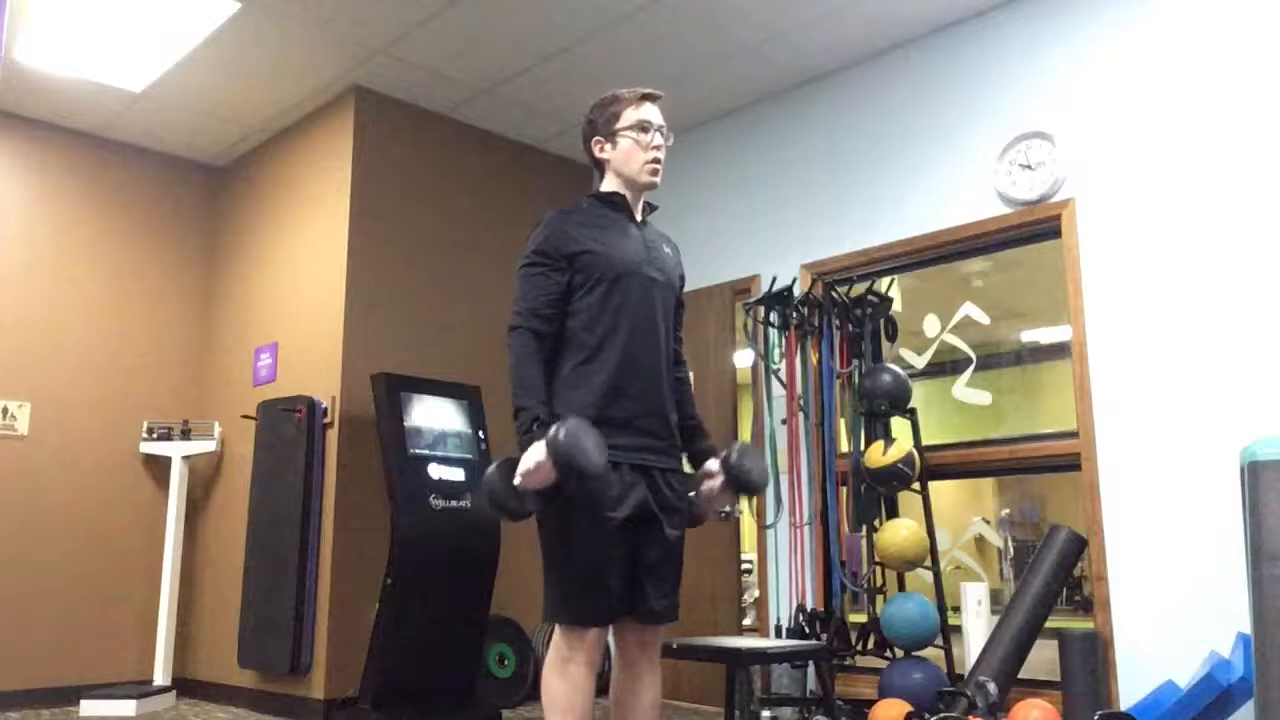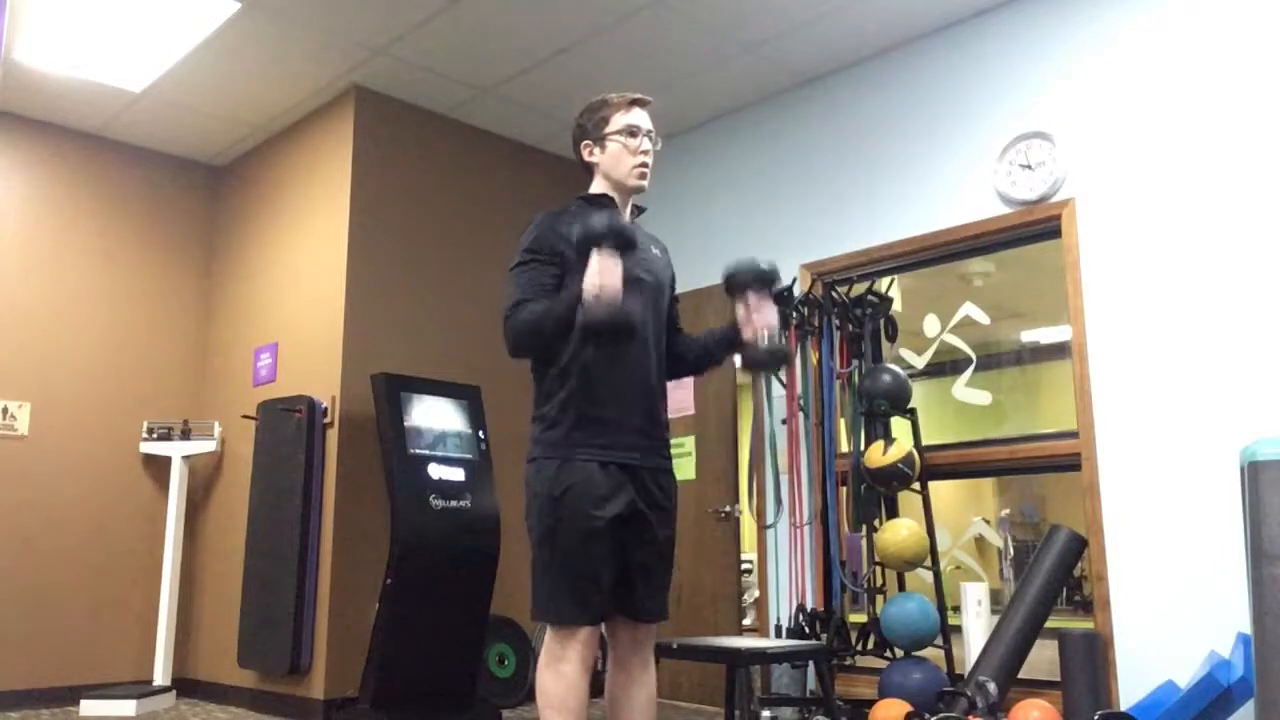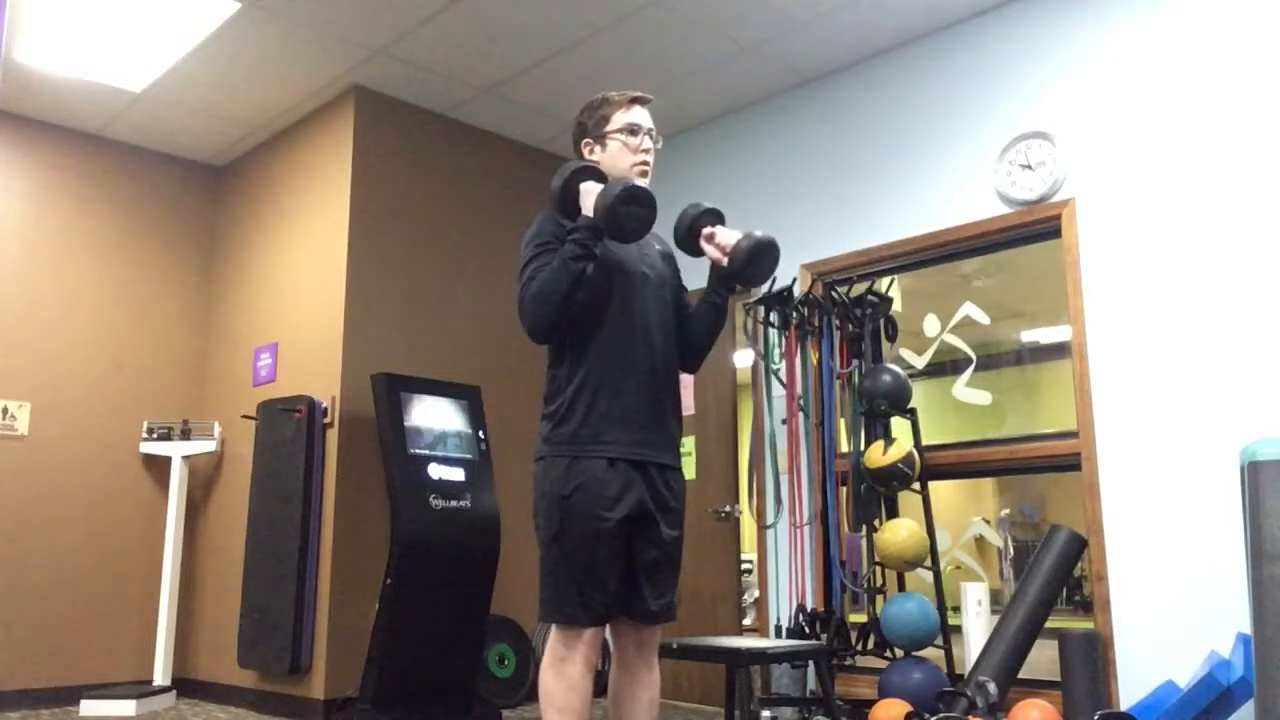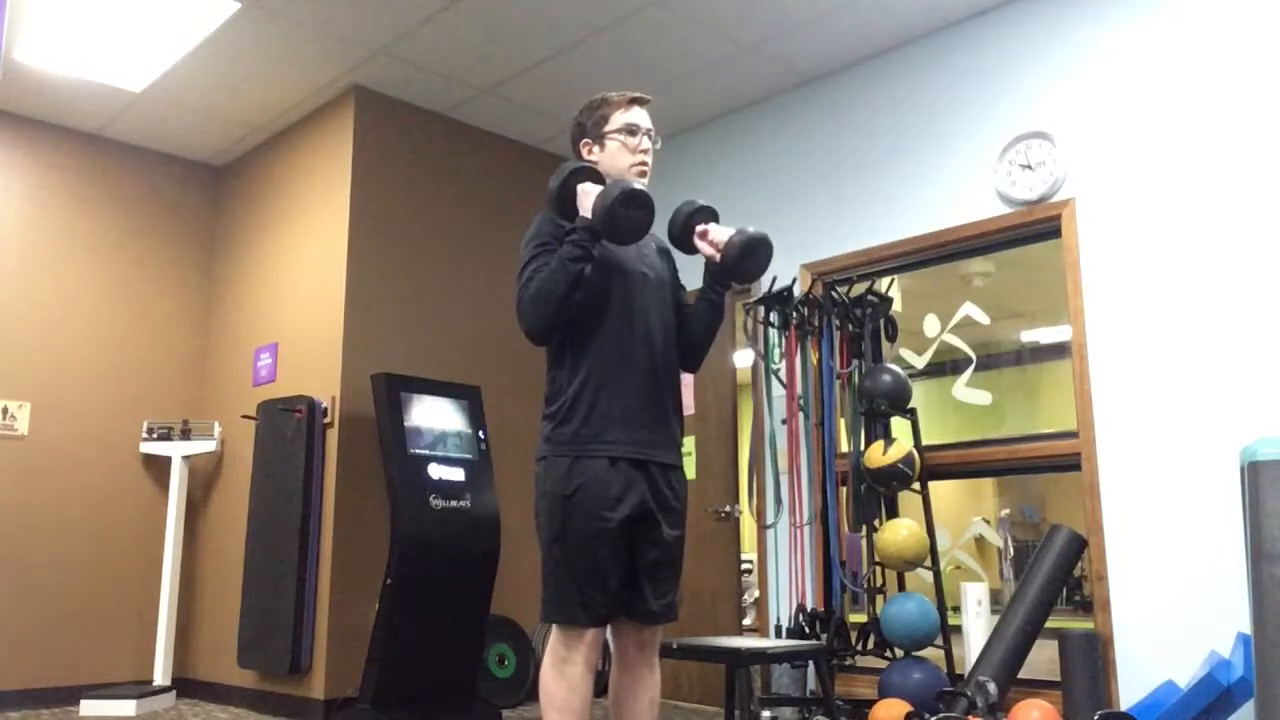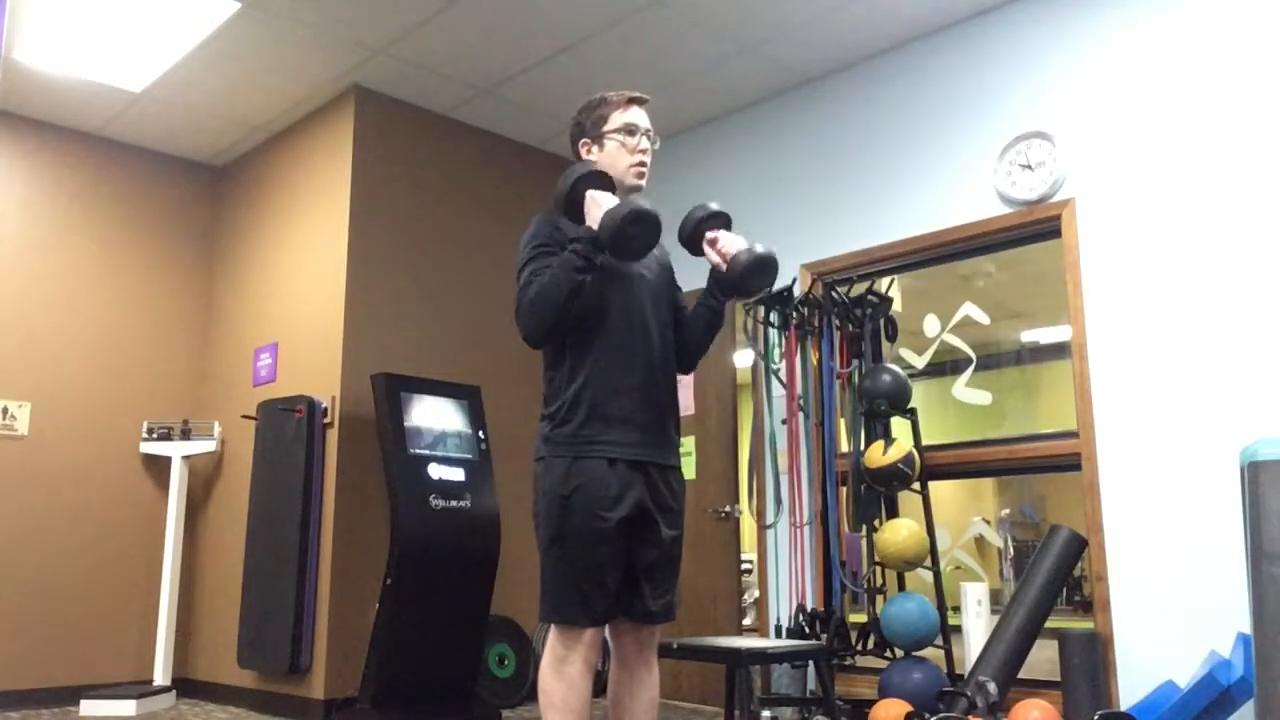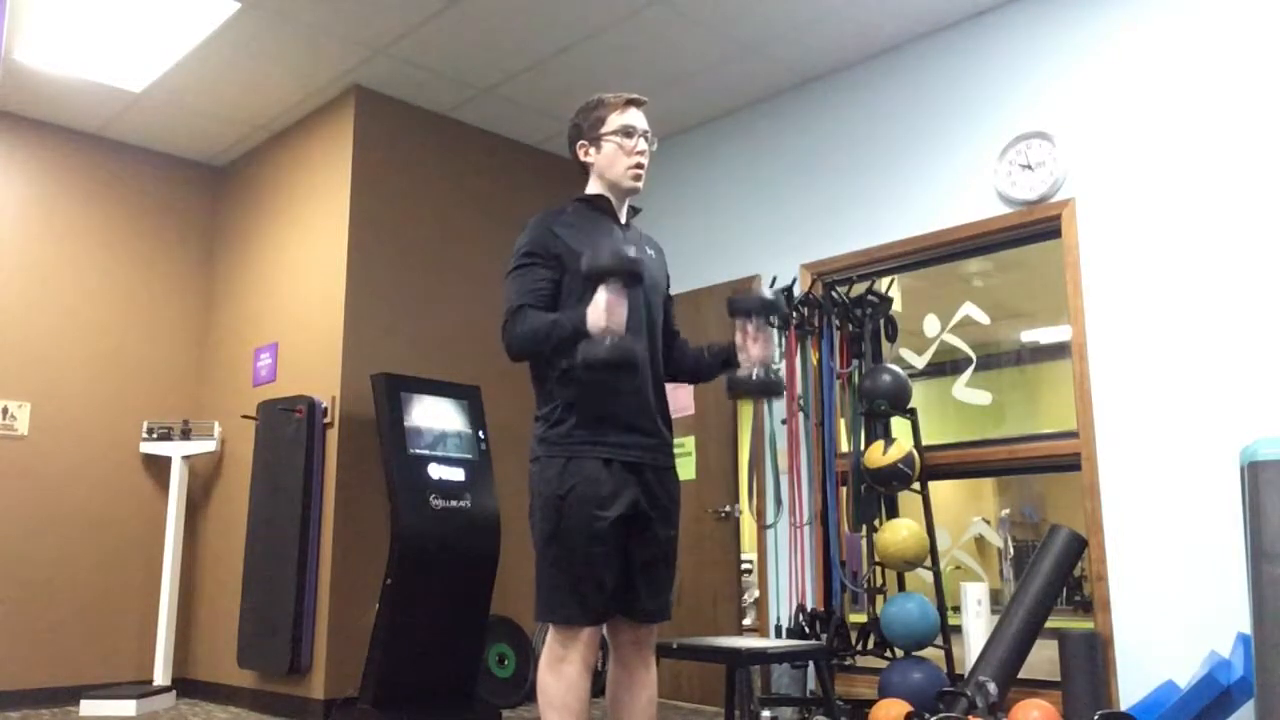
dt=0.4s
person 1, frame 1
left shoulder: (664, 248)
right shoulder: (566, 230)
right elbow: (527, 337)
left wrist: (703, 450)
right wrist: (534, 432)
left hip: (658, 465)
left knee: (645, 632)
right knee: (580, 629)
person 1, frame 2
left shoulder: (654, 250)
right shoulder: (557, 230)
right elbow: (519, 327)
left wrist: (731, 337)
right wrist: (579, 300)
left hip: (647, 464)
right hip: (576, 458)
left knee: (638, 631)
right knee: (573, 629)
person 1, frame 3
left shoulder: (658, 247)
right shoulder: (559, 224)
left elbow: (688, 351)
right elbow: (537, 316)
left wrist: (722, 276)
right wrist: (586, 231)
left hip: (655, 461)
right hip: (584, 458)
left knee: (643, 632)
right knee: (578, 630)
person 1, frame 4
left shoulder: (656, 247)
right shoulder: (559, 226)
left elbow: (689, 352)
right elbow: (536, 318)
left wrist: (717, 274)
right wrist: (586, 232)
left hip: (658, 461)
right hip: (585, 457)
left knee: (643, 634)
right knee: (578, 631)
person 1, frame 5
left shoulder: (654, 247)
right shoulder: (558, 226)
left elbow: (682, 354)
right elbow: (534, 322)
left wrist: (721, 281)
right wrist: (589, 240)
left hip: (655, 461)
right hip: (583, 457)
left knee: (641, 633)
right knee: (577, 630)
person 1, frame 6
left shoulder: (649, 250)
right shoulder: (553, 231)
right elbow: (518, 332)
left wrist: (729, 354)
right wrist: (582, 321)
left hip: (650, 462)
right hip: (578, 457)
left knee: (638, 632)
right knee: (574, 630)
